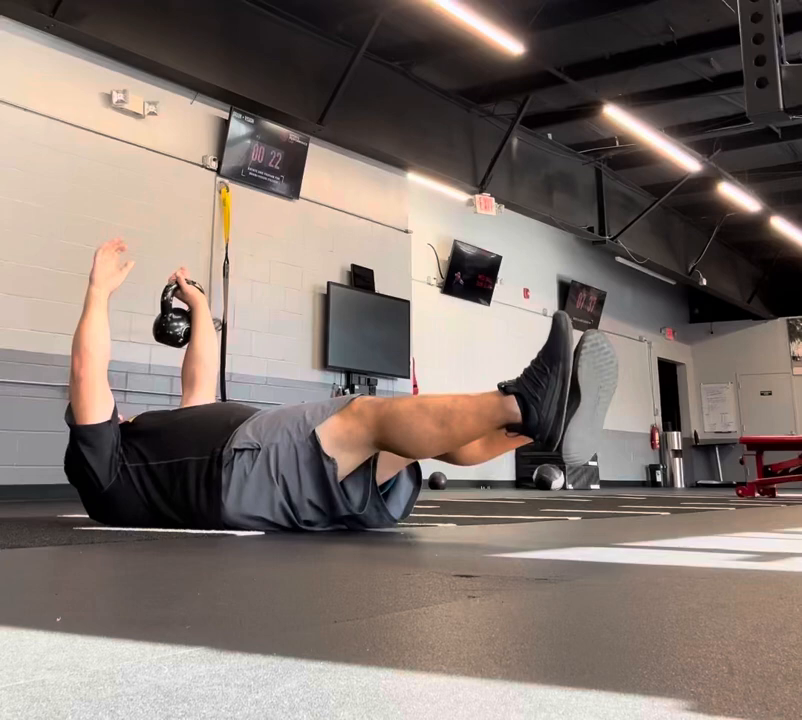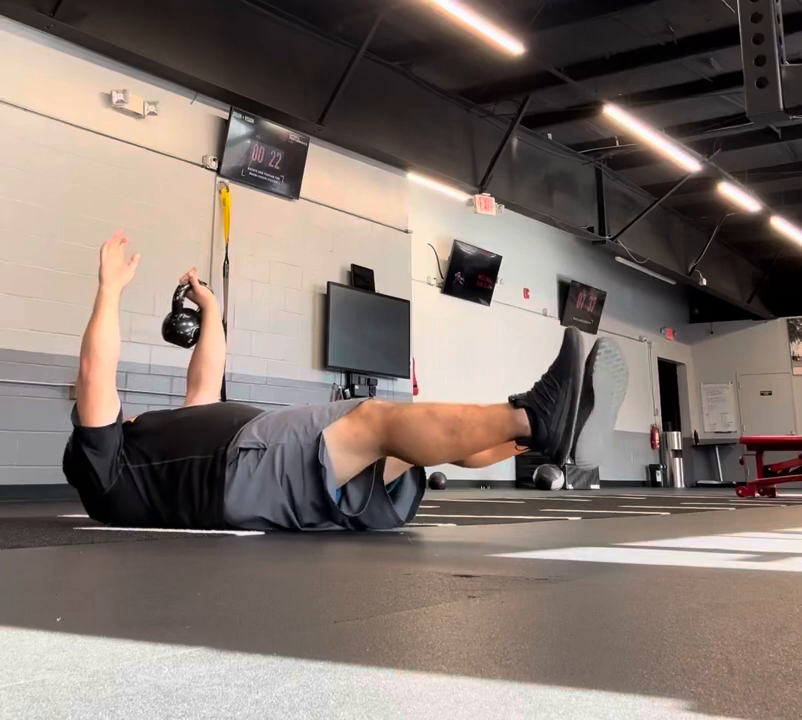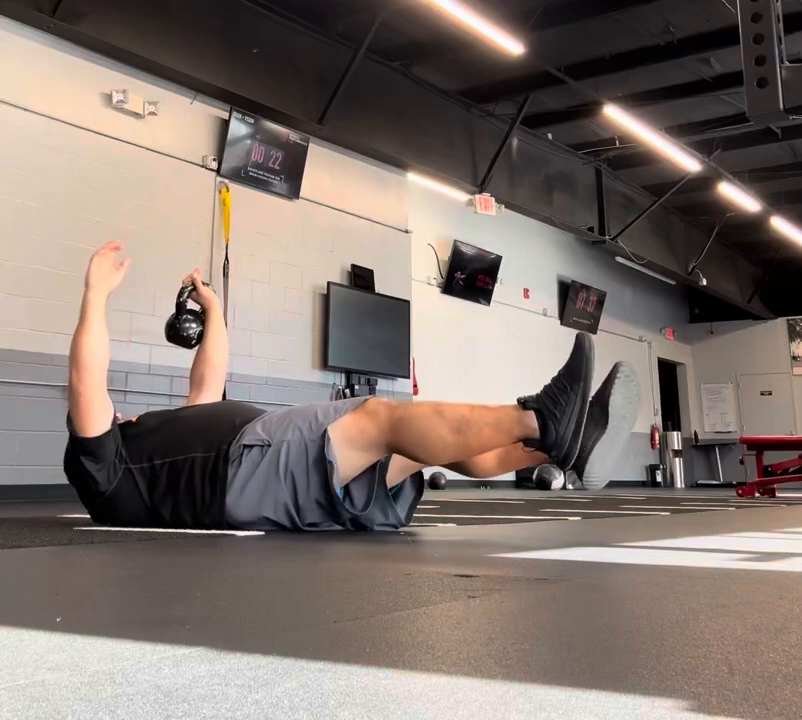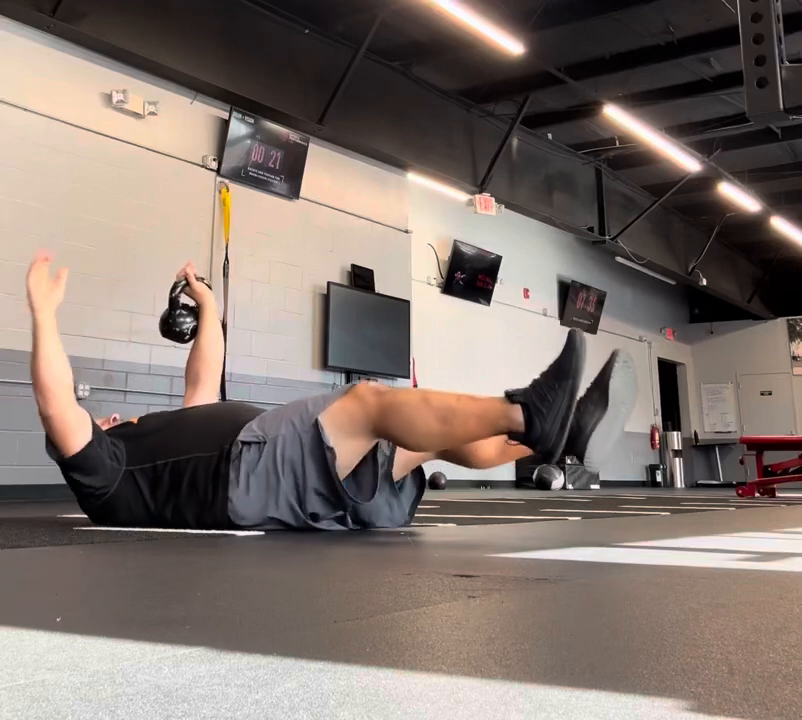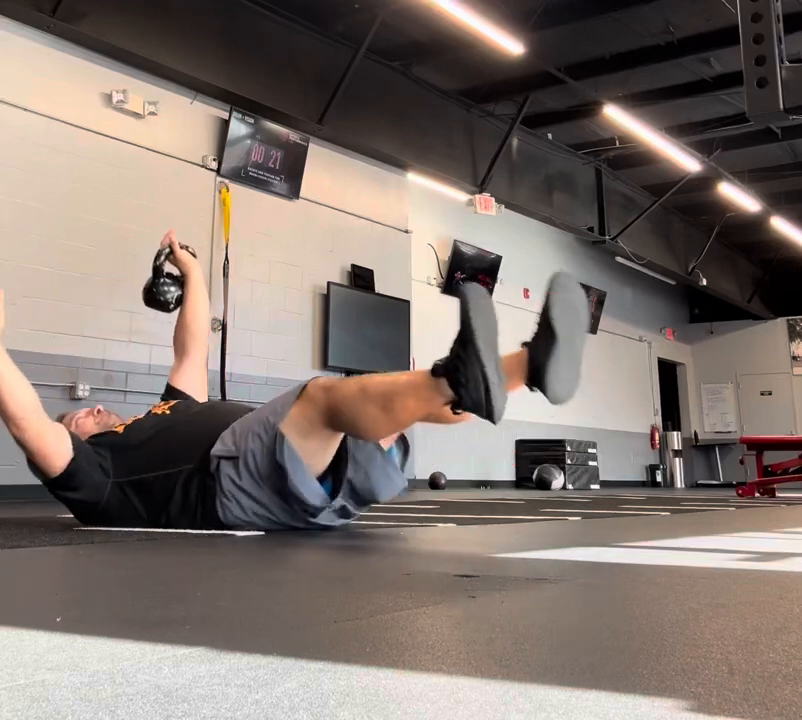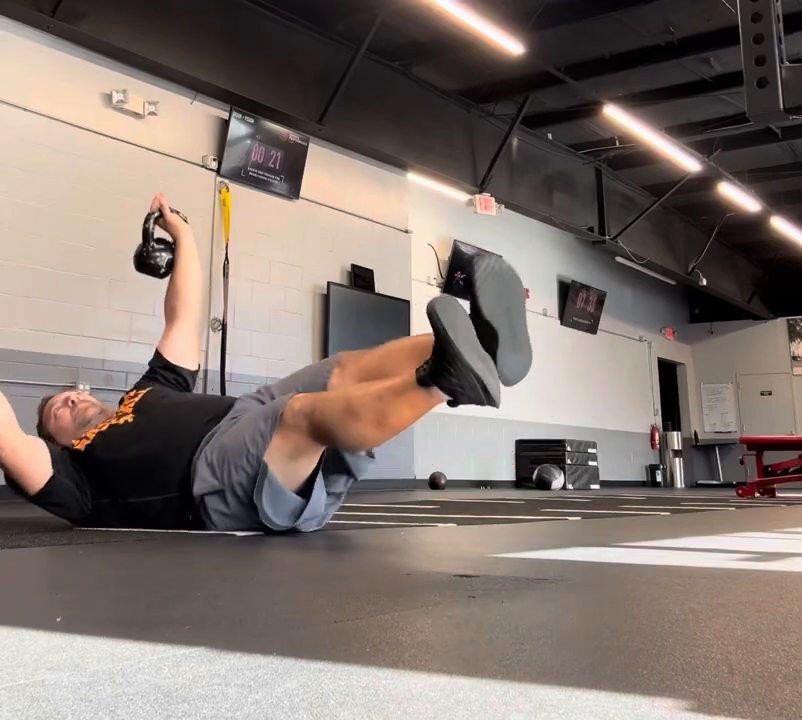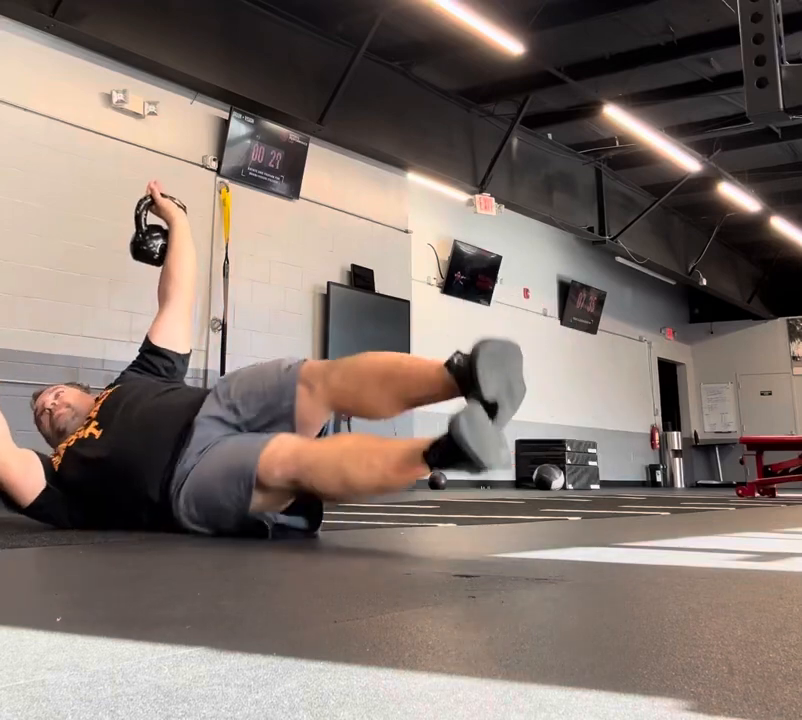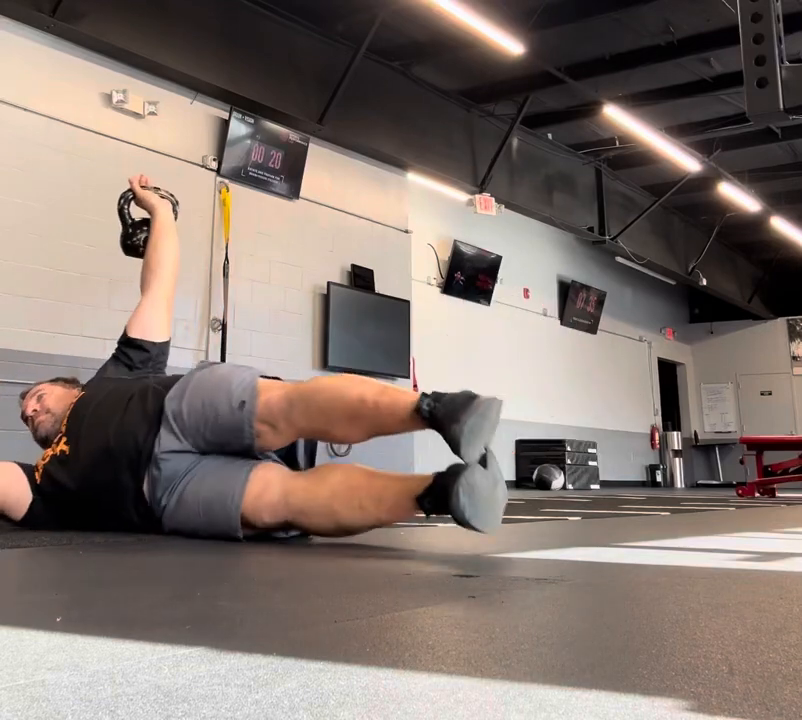
dt=0.3s
person 1, frame 1
left shoulder: (169, 436)
right shoulder: (104, 466)
left elbow: (199, 384)
right elbow: (88, 375)
left wrist: (198, 308)
right wrist: (100, 290)
left hip: (304, 478)
right hip: (243, 468)
right knee: (369, 413)
left ankle: (551, 421)
right ankle: (522, 405)
person 1, frame 2
left shoulder: (170, 435)
right shoulder: (104, 464)
left elbow: (205, 383)
right elbow: (95, 375)
left wrist: (210, 307)
right wrist: (110, 287)
left hip: (313, 484)
right hip: (247, 469)
right knee: (376, 418)
left ankle: (561, 422)
right ankle: (531, 417)
person 1, frame 3
left shoulder: (172, 434)
right shoulder: (105, 468)
left elbow: (208, 384)
right elbow: (87, 386)
left wrist: (213, 308)
right wrist: (96, 296)
left hip: (311, 489)
right hip: (248, 465)
left knee: (454, 443)
right knee: (380, 416)
left ankle: (569, 440)
right ankle: (540, 420)
person 1, frame 4
left shoulder: (163, 436)
right shoulder: (104, 468)
left elbow: (203, 384)
right elbow: (58, 405)
left wrist: (206, 304)
right wrist: (44, 313)
left hip: (317, 489)
right hip: (250, 465)
left knee: (450, 430)
right knee: (369, 400)
left ankle: (566, 428)
right ankle: (527, 415)
person 1, frame 5
left shoulder: (166, 414)
right shoulder: (91, 468)
left elbow: (192, 353)
left wrist: (192, 270)
left hip: (315, 472)
right hip: (238, 475)
left knee: (418, 388)
right knee: (329, 392)
left ankle: (533, 363)
right ankle: (461, 382)
person 1, frame 6
left shoulder: (153, 392)
right shoulder: (76, 470)
left elbow: (184, 320)
left wrist: (181, 234)
right hip: (222, 475)
left knee: (358, 368)
right knee: (312, 412)
left ankle: (483, 343)
right ankle: (446, 379)
person 1, frame 7
left shoulder: (137, 381)
right shoulder: (62, 476)
left elbow: (177, 301)
left wrist: (176, 221)
right hip: (191, 475)
left knee: (328, 378)
right knee: (289, 463)
left ankle: (465, 378)
right ankle: (445, 452)
person 1, frame 8
left shoulder: (116, 376)
right shoulder: (49, 484)
left elbow: (157, 294)
left wrist: (160, 213)
right hip: (175, 485)
left knee: (288, 406)
right knee: (277, 498)
left ankle: (436, 410)
right ankle: (439, 491)
